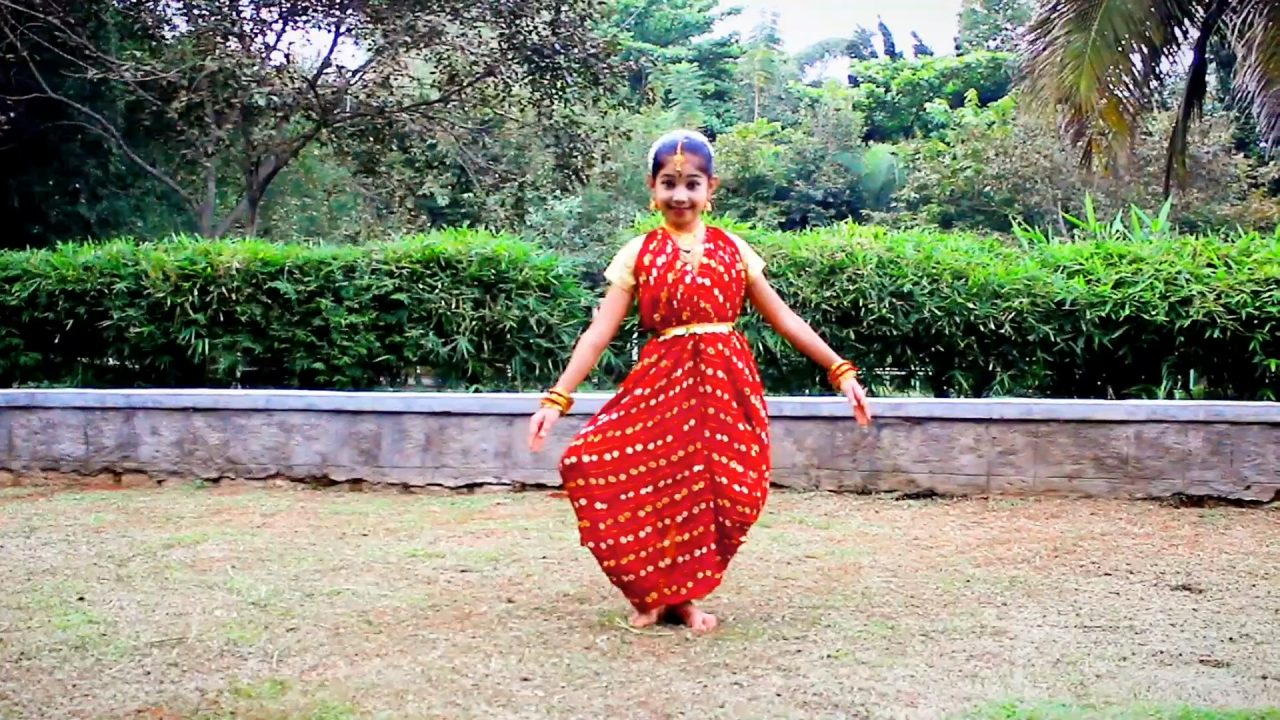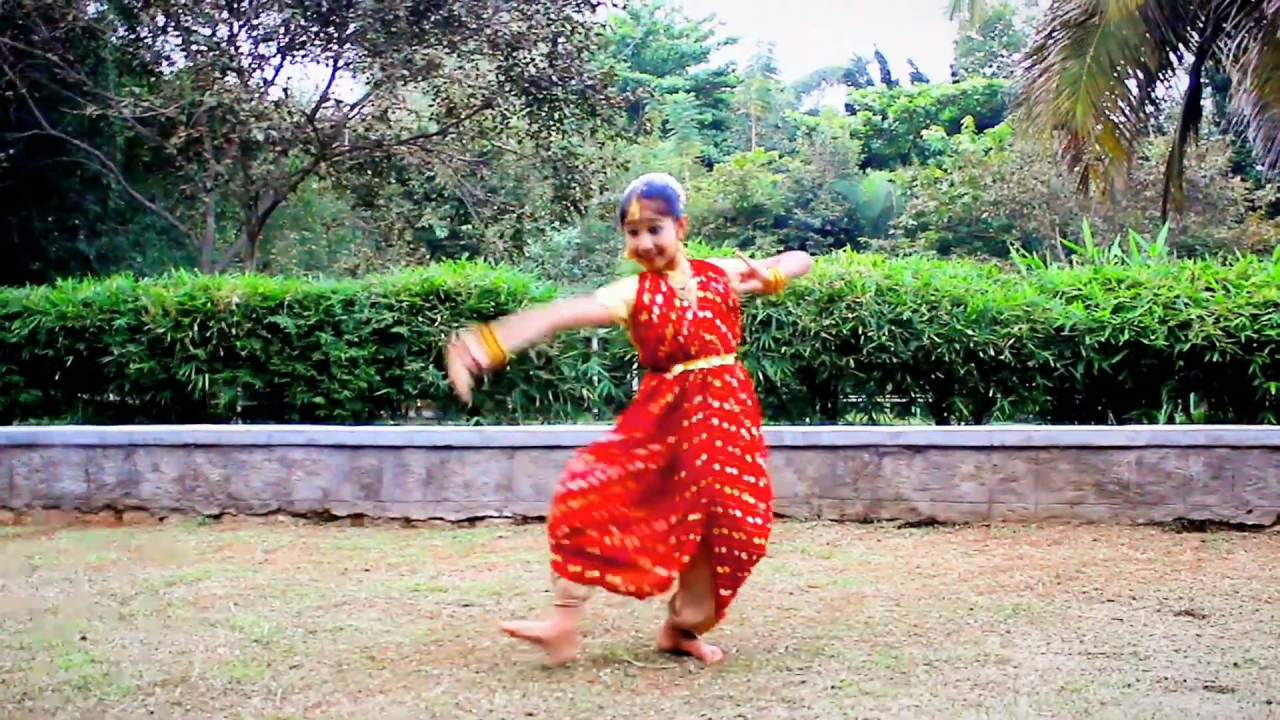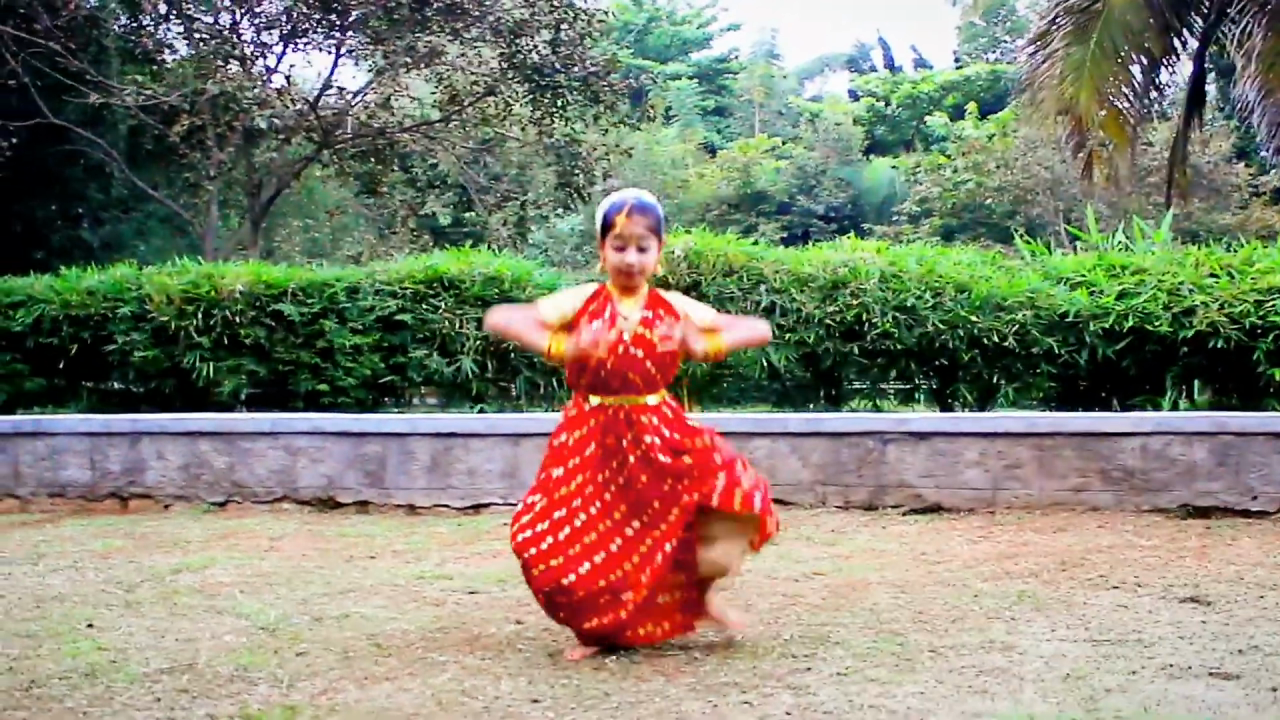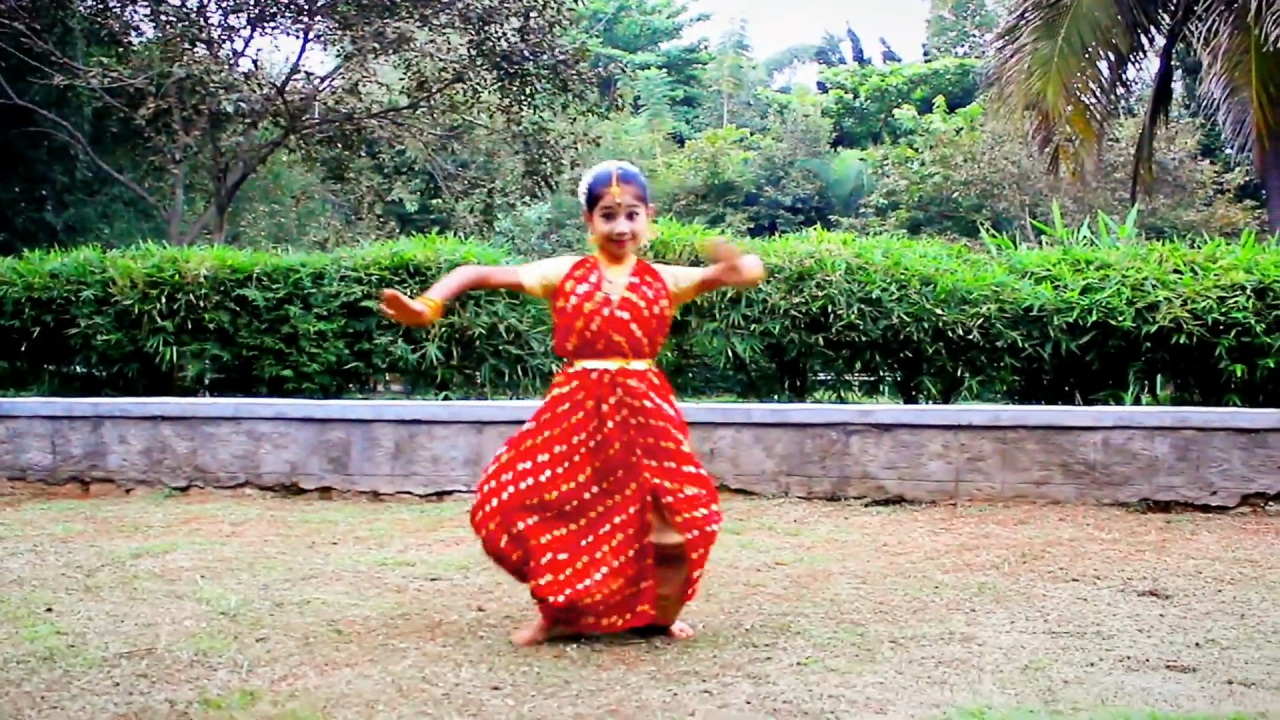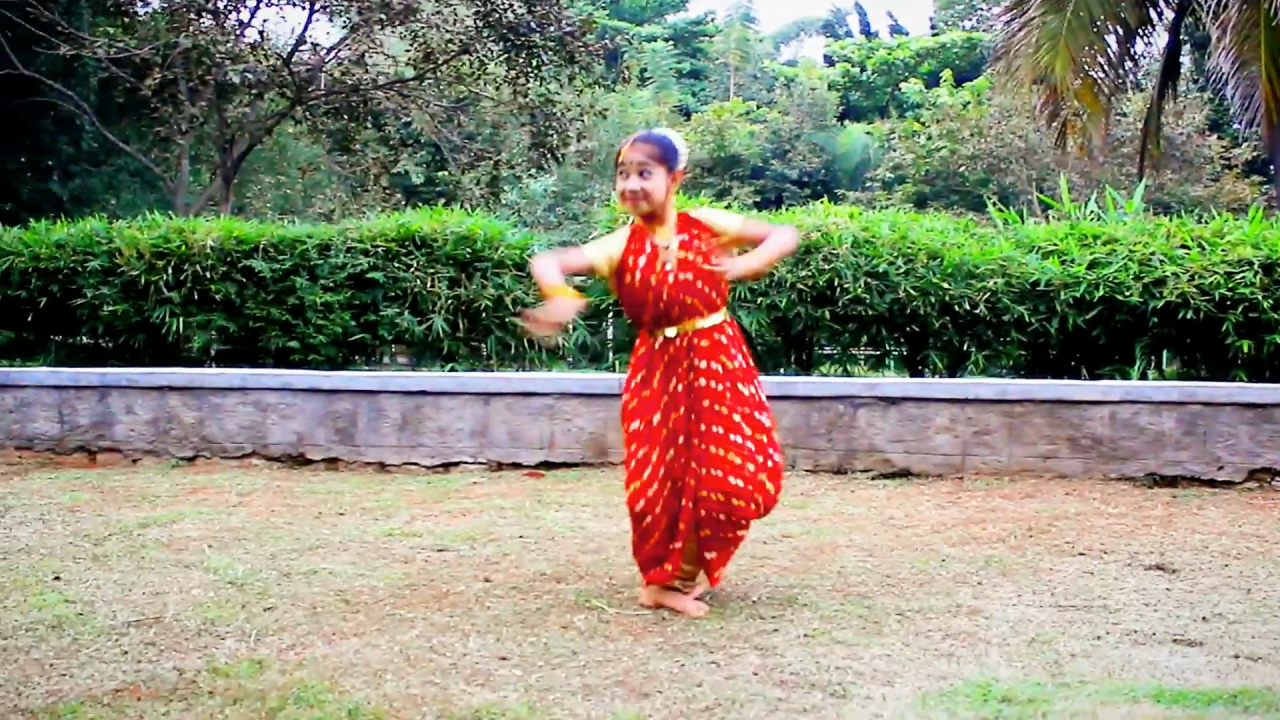
dt=1s
person 1, frame 1
left shoulder: (733, 249)
right shoulder: (638, 253)
left elbow: (782, 316)
right elbow: (600, 330)
left wrist: (840, 370)
right wrist: (557, 397)
left hip: (726, 381)
right hip: (661, 380)
left knee: (721, 490)
left ankle: (684, 596)
right ankle: (651, 592)
person 1, frame 2
left shoulder: (723, 274)
right shoulder: (630, 293)
left elbow: (800, 260)
right elbow: (561, 313)
left wrist: (769, 280)
right wrist: (494, 341)
left hip: (724, 409)
right hip: (663, 411)
left knee: (724, 523)
right knee: (592, 490)
left ankle: (683, 629)
right ankle: (564, 623)
person 1, frame 3
left shoulder: (674, 307)
right shoulder: (579, 303)
left elbow: (759, 331)
right elbow: (497, 320)
left wrist: (702, 344)
right wrist: (562, 348)
left hip: (659, 434)
right hip: (592, 439)
left knee: (738, 498)
right knee: (544, 538)
left ankle: (700, 593)
right ankle: (600, 626)
person 1, frame 4
left shoulder: (661, 280)
right shoulder: (563, 273)
left elbow: (731, 269)
right elbow: (476, 274)
left wrist: (744, 268)
right wrist: (425, 307)
left hip: (642, 407)
right hip: (575, 406)
left knee: (685, 514)
right knee: (508, 500)
left ankle: (655, 608)
right ankle: (561, 607)
person 1, frame 5
left shoulder: (711, 226)
right shoulder: (620, 246)
left elbow: (785, 234)
right elbow: (548, 261)
left wrist: (749, 262)
right wrist: (560, 296)
left hip: (719, 362)
right hip: (659, 370)
left knee: (730, 479)
right knee: (659, 482)
left ankle: (675, 579)
right ankle: (669, 576)
